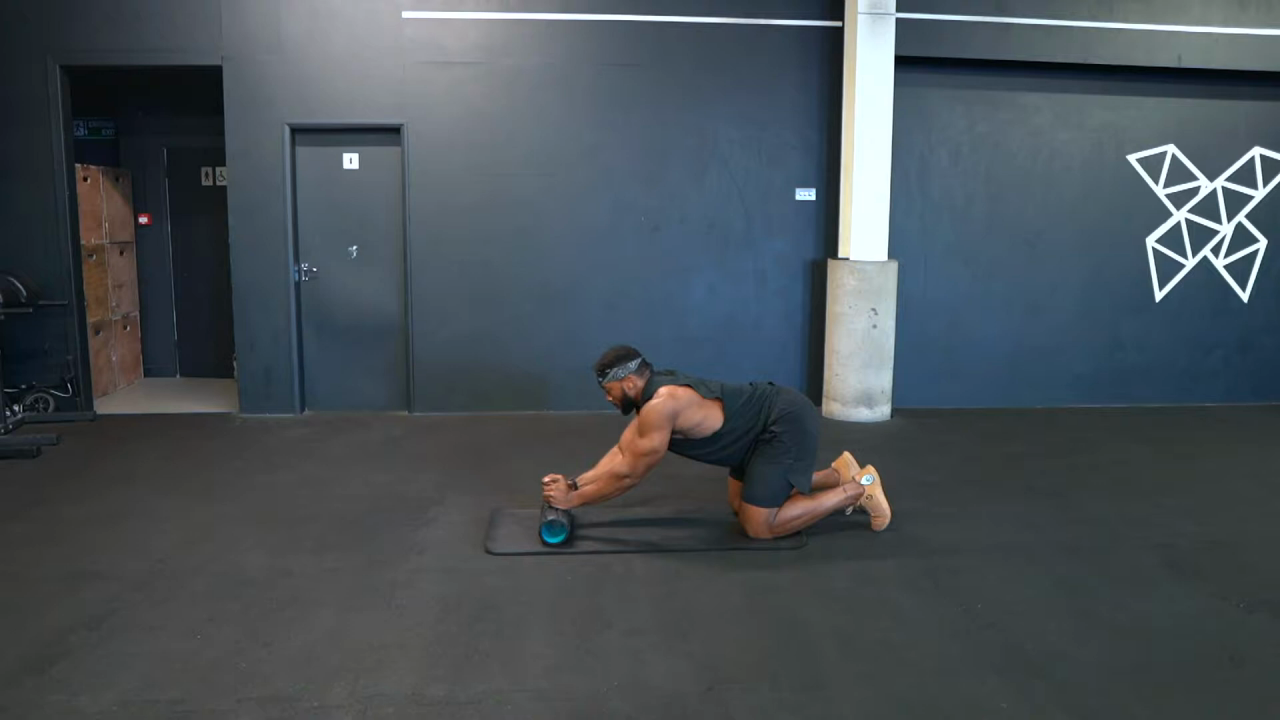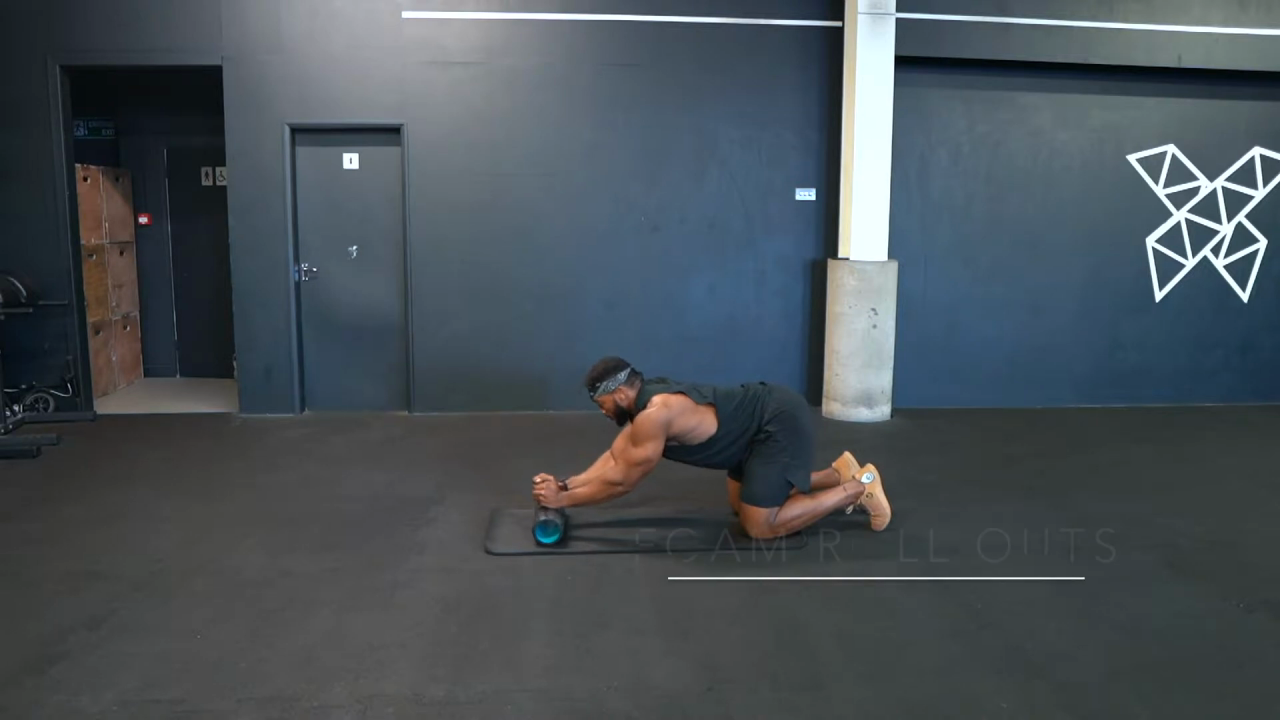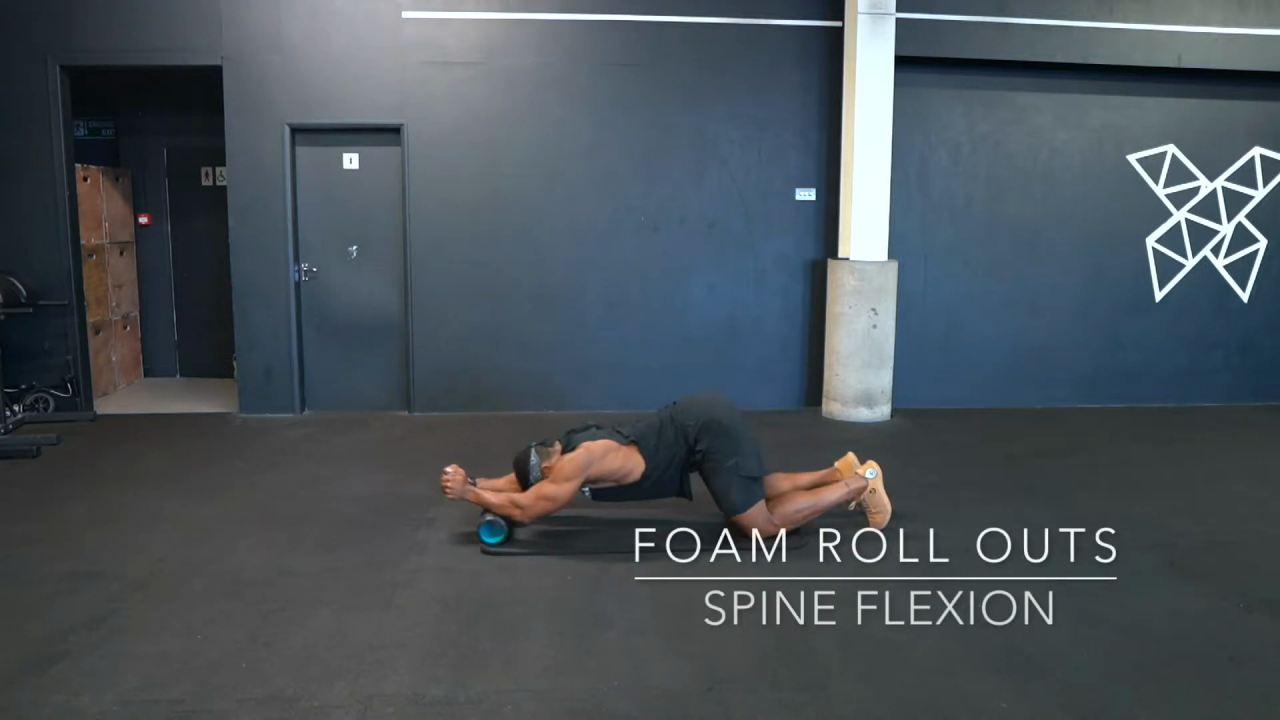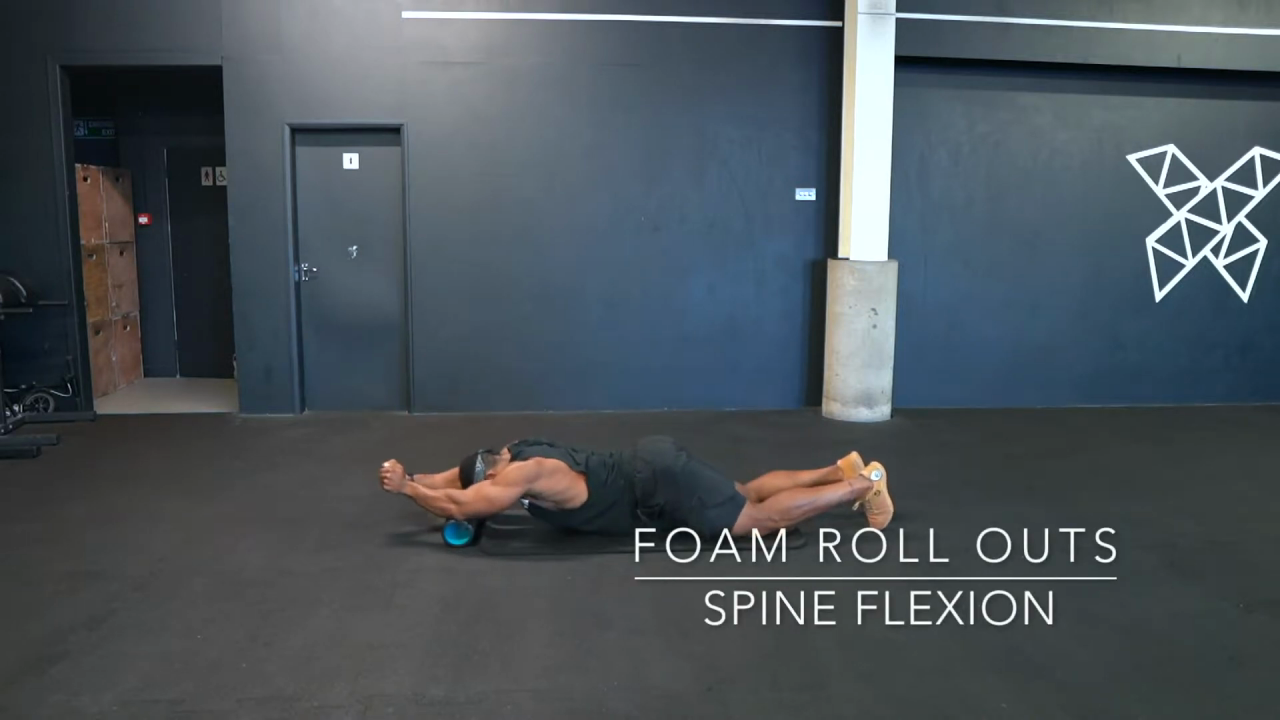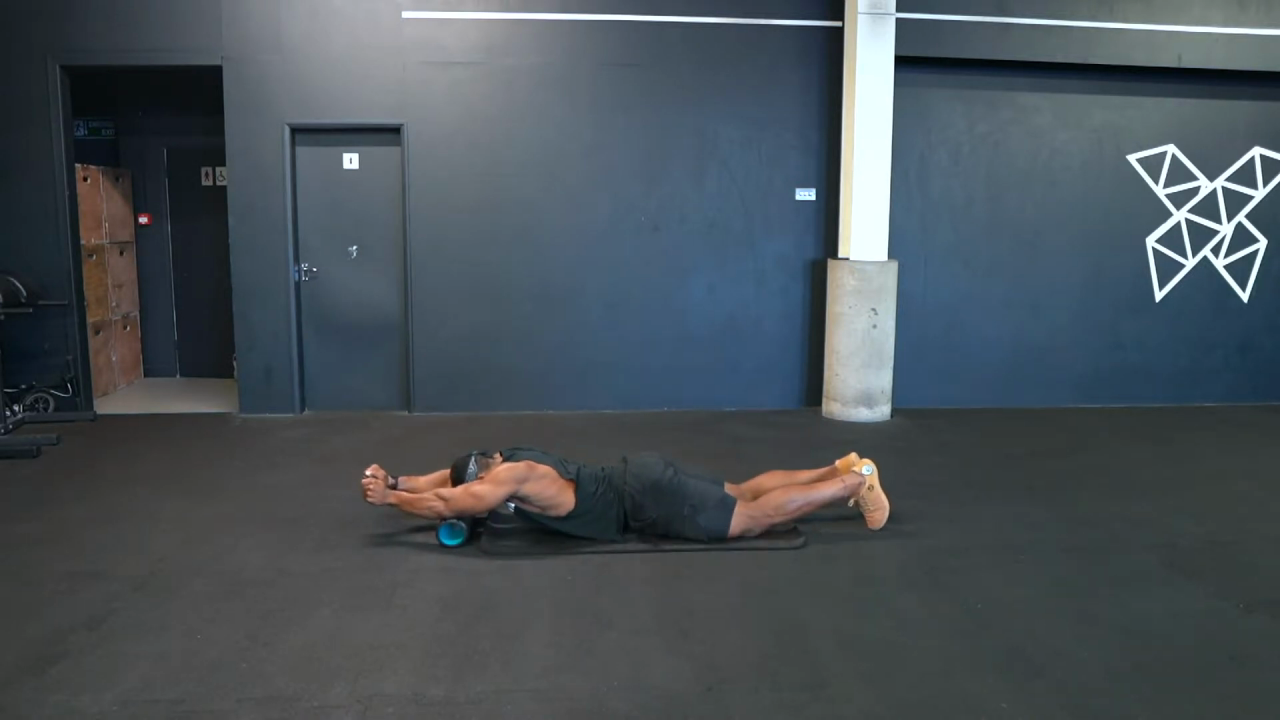
dt=1s
person 1, frame 1
left shoulder: (661, 407)
right shoulder: (657, 393)
left elbow: (628, 474)
right elbow: (621, 452)
left wrist: (573, 499)
right wrist: (574, 482)
left hip: (787, 425)
right hip: (774, 416)
left knee: (760, 526)
right knee: (740, 504)
left ankle: (858, 490)
right ankle: (838, 473)
person 1, frame 2
left shoulder: (655, 415)
right shoulder: (649, 400)
left elbow: (621, 481)
right elbow: (614, 459)
left wrist: (562, 500)
right wrist: (565, 484)
left hip: (782, 422)
right hip: (771, 413)
left knee: (760, 526)
right knee: (741, 503)
left ankle: (858, 489)
right ankle: (839, 473)
person 1, frame 3
left shoulder: (579, 462)
right shoulder: (568, 448)
left elbow: (525, 509)
right elbow: (521, 480)
left wrist: (469, 492)
right wrist: (475, 482)
left hip: (707, 429)
right hip: (703, 420)
left knee: (763, 523)
right knee: (752, 496)
left ankle: (860, 484)
right ankle: (840, 471)
person 1, frame 4
left shoulder: (525, 474)
right shoulder: (517, 454)
left elbow: (460, 507)
right elbow: (462, 480)
left wrist: (406, 488)
right wrist: (414, 478)
left hip: (656, 481)
right hip: (653, 464)
left knee: (763, 519)
right knee: (748, 493)
left ankle: (863, 484)
right ankle: (843, 470)
person 1, frame 5
left shoulder: (513, 477)
right shoulder: (506, 461)
left elbow: (446, 504)
right elbow: (450, 478)
left wrist: (388, 498)
right wrist: (396, 481)
left hip: (647, 498)
right hip: (642, 479)
left knee: (755, 517)
right knee: (743, 491)
left ankle: (855, 480)
right ankle: (841, 468)
